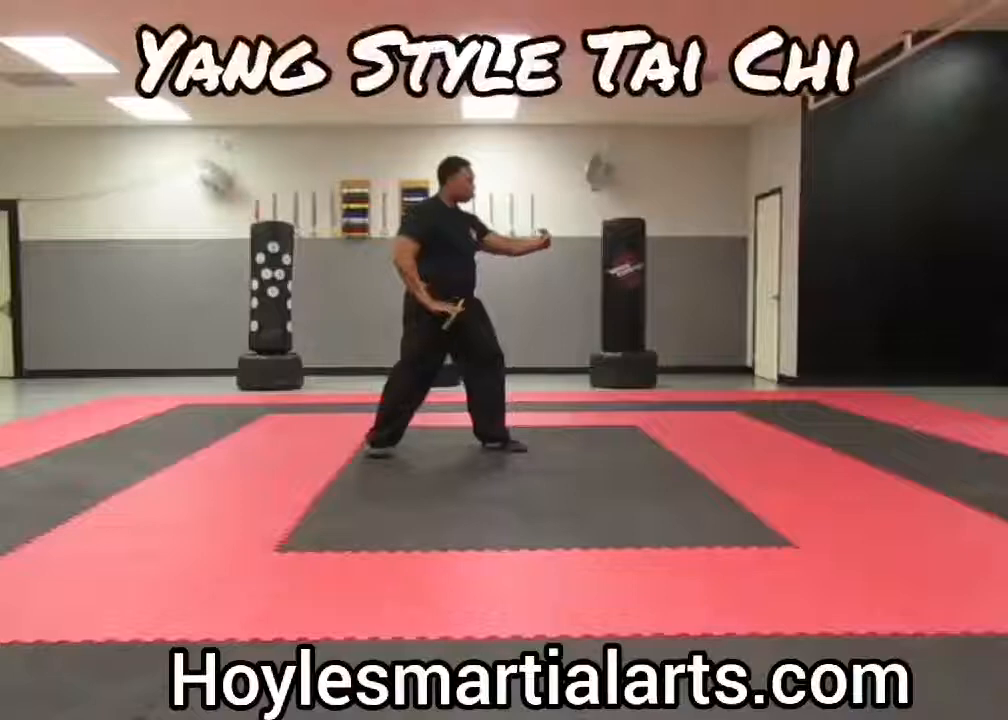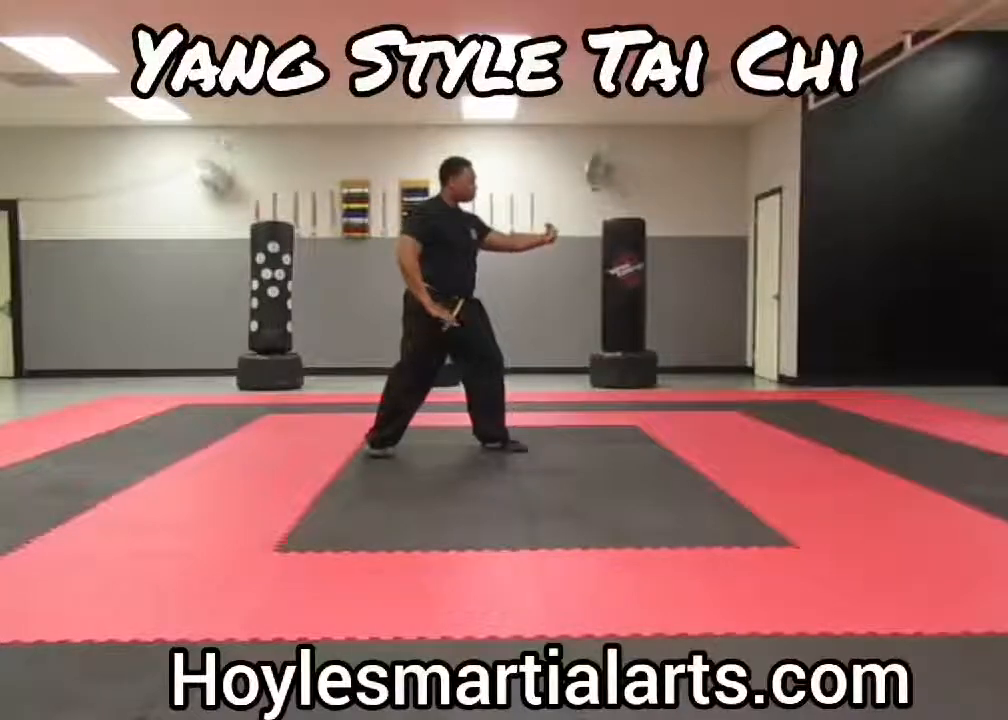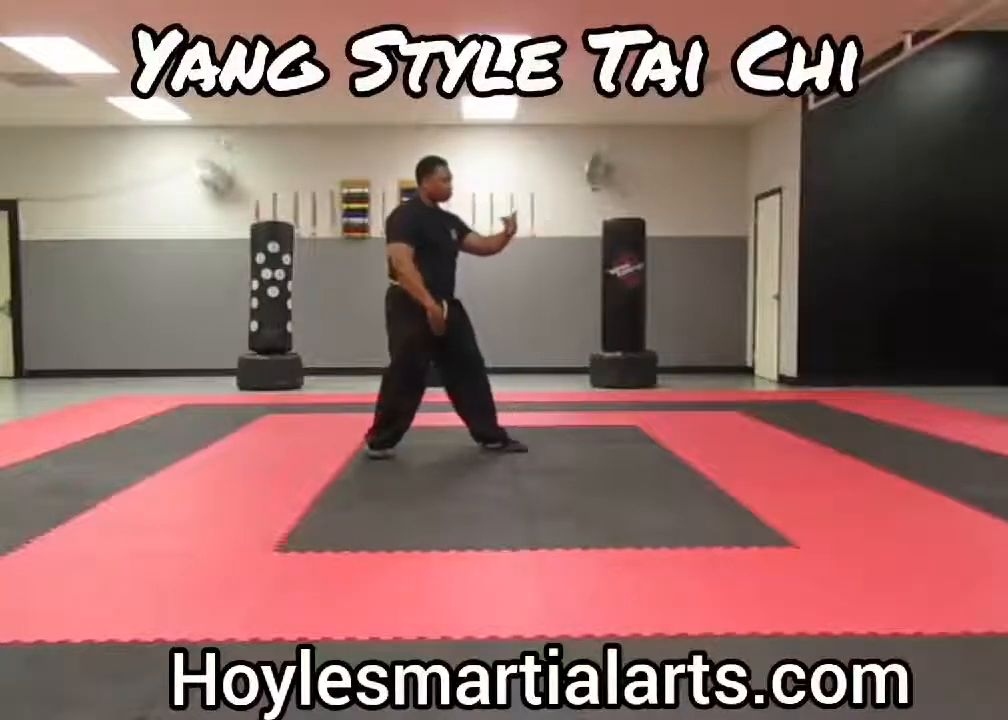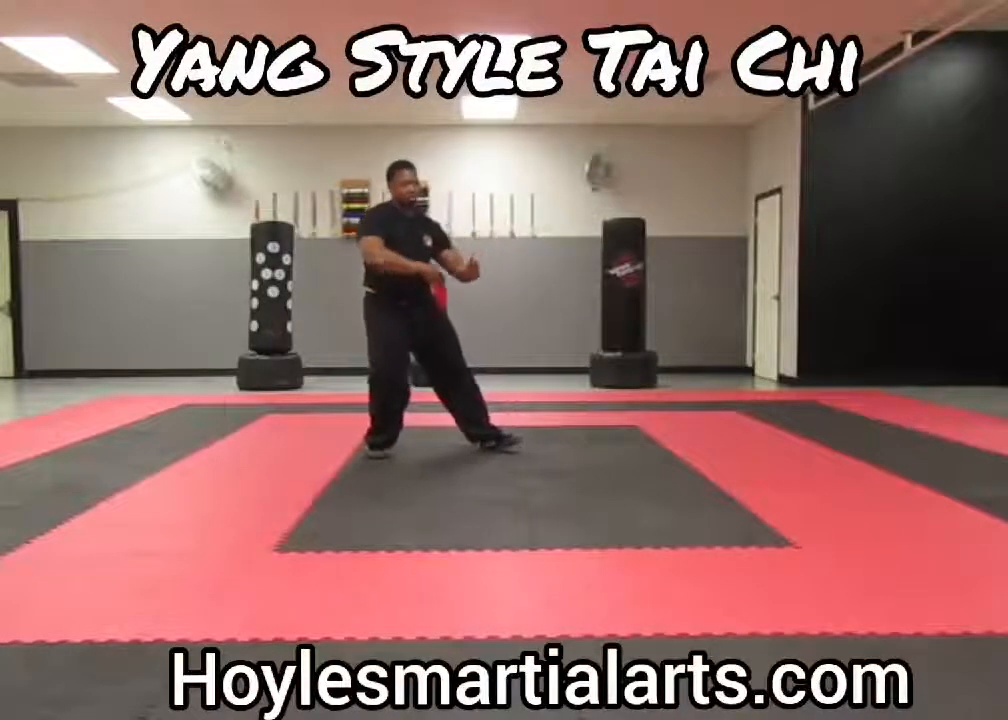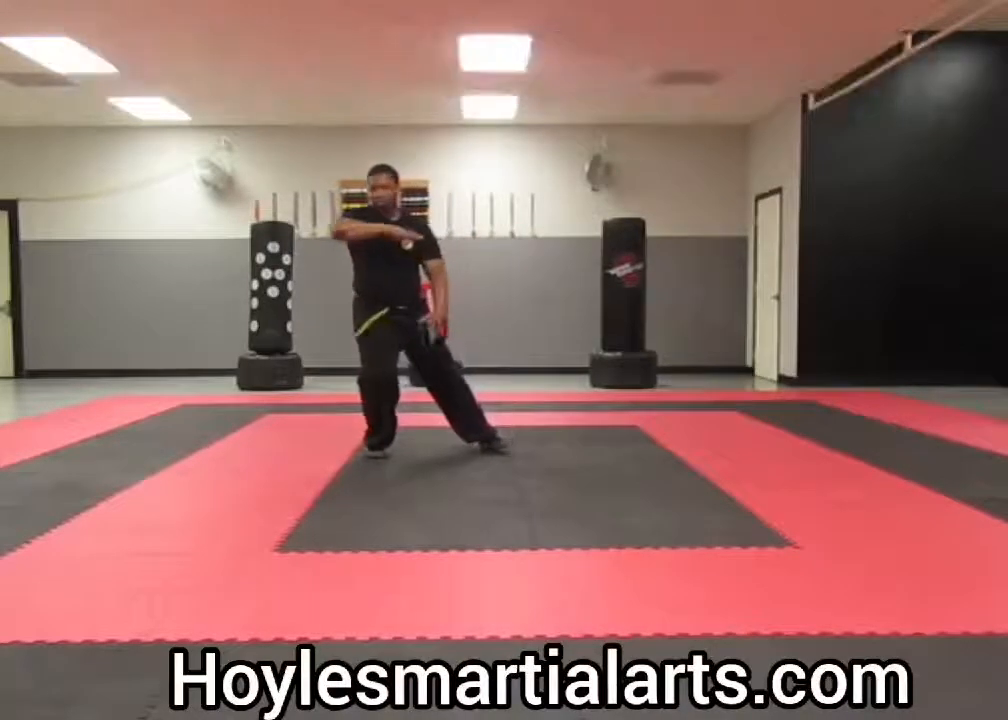
dt=1s
person 1, frame 1
left shoulder: (467, 221)
right shoulder: (424, 214)
left elbow: (502, 245)
right elbow: (402, 258)
left wrist: (537, 244)
right wrist: (427, 300)
left hip: (465, 307)
right hip: (430, 311)
left knee: (488, 365)
right knee: (413, 373)
left ankle: (494, 435)
right ankle: (380, 439)
person 1, frame 2
left shoulder: (468, 221)
right shoulder: (426, 214)
left elbow: (506, 242)
right elbow: (405, 256)
left wrist: (541, 239)
right wrist: (426, 302)
left hip: (464, 307)
right hip: (431, 310)
left knee: (487, 366)
right knee: (412, 374)
left ankle: (493, 436)
right ankle: (380, 439)
person 1, frame 3
left shoulder: (448, 220)
right shoulder: (405, 217)
left elbow: (483, 246)
right elbow: (402, 264)
left wrist: (506, 235)
right wrist: (428, 305)
left hip: (446, 305)
right hip: (411, 307)
left knee: (469, 368)
right knee: (406, 374)
left ankle: (491, 436)
right ankle: (380, 440)
person 1, frame 4
left shoulder: (428, 226)
right shoulder: (377, 218)
left elbow: (453, 262)
right elbow: (373, 255)
left wrist: (467, 271)
right wrist: (420, 268)
left hip: (423, 306)
right hip: (386, 308)
left knee: (453, 369)
right knee: (388, 376)
left ankle: (485, 434)
right ankle: (379, 439)
person 1, frame 5
left shoulder: (418, 227)
right shoulder: (360, 218)
left elbow: (437, 271)
right elbow: (339, 230)
left wrist: (439, 310)
right wrist: (388, 229)
left hip: (413, 311)
right hip: (374, 313)
left knee: (444, 373)
right knee: (378, 376)
left ankle: (482, 435)
right ankle: (378, 440)
